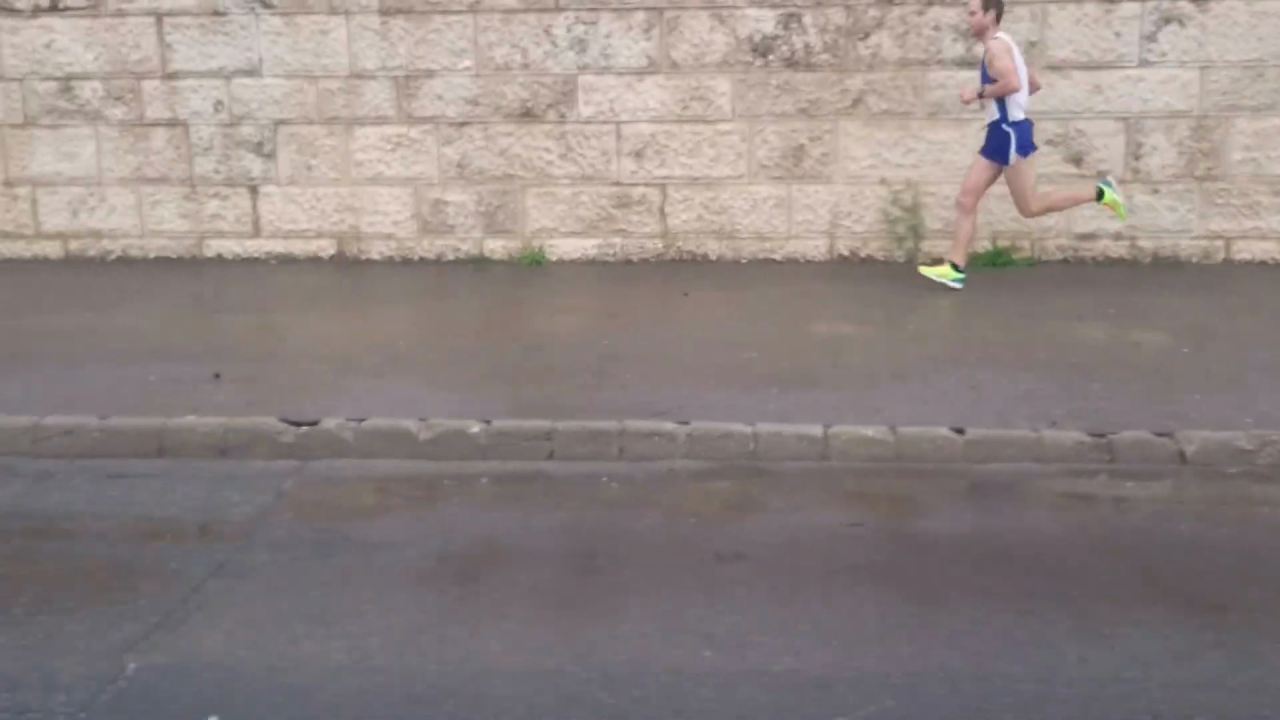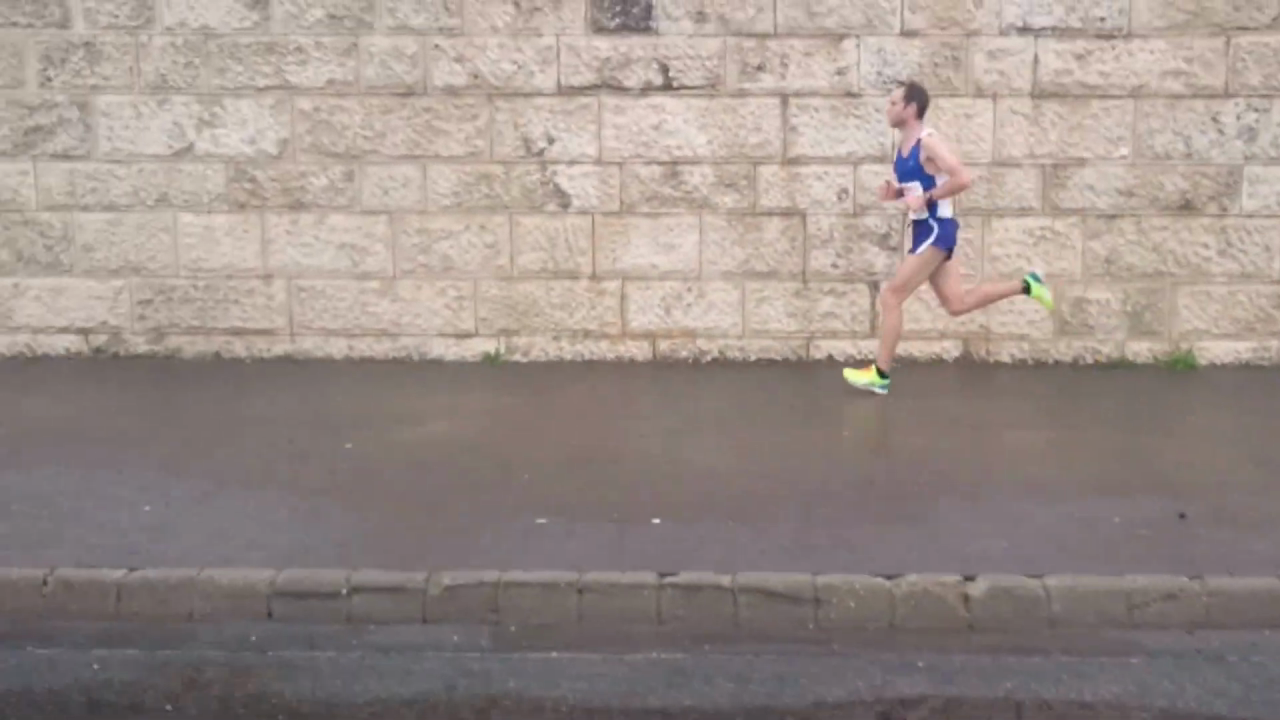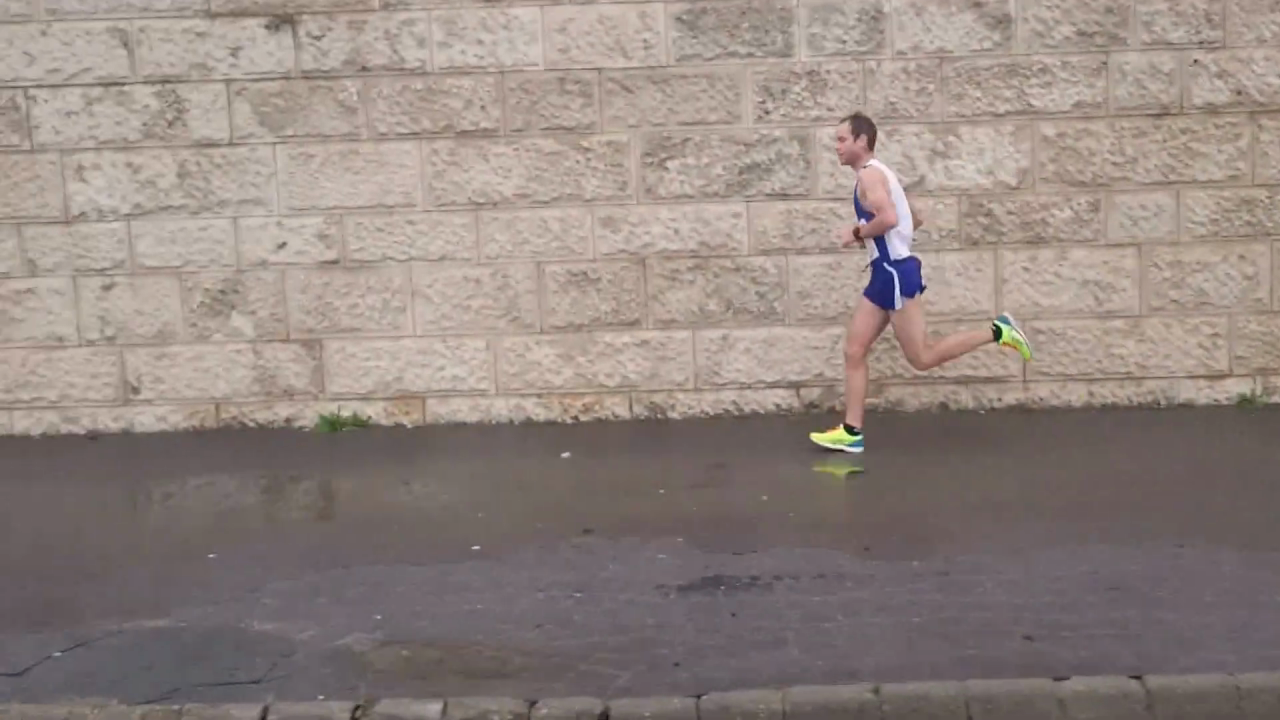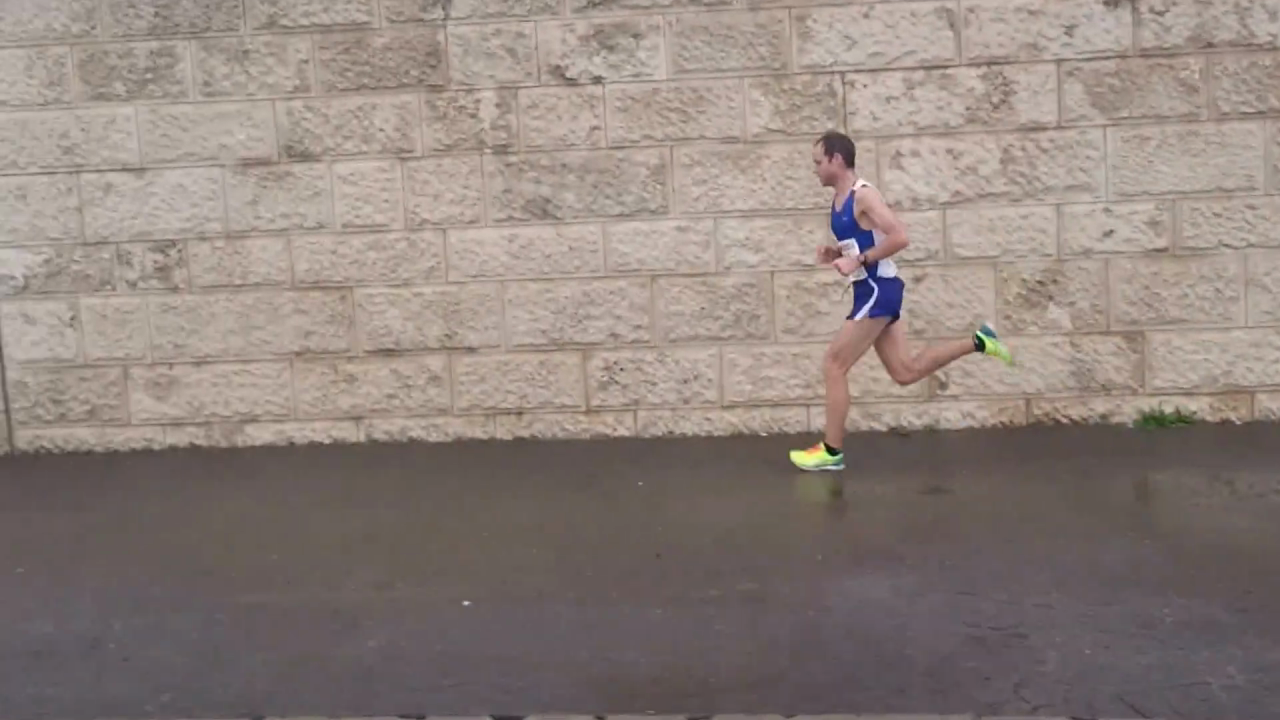
dt=1s
person 1, frame 1
left shoulder: (995, 46)
right shoulder: (1003, 48)
left elbow: (1010, 83)
right elbow: (1029, 86)
left wrist: (978, 94)
left hip: (1010, 134)
right hip: (1003, 134)
left knee: (1030, 208)
right knee: (965, 200)
left ankle: (1100, 193)
right ankle: (955, 268)
person 1, frame 2
left shoulder: (928, 142)
right shoulder: (902, 146)
left elbow: (963, 178)
left wrist: (923, 199)
right wrist: (892, 192)
left hip: (937, 230)
right hip: (924, 232)
left knee: (890, 295)
right knee: (956, 305)
left ankle: (880, 373)
right ankle: (1026, 285)
person 1, frame 3
left shoulder: (869, 175)
right shoulder: (876, 176)
left elbow: (890, 219)
right elbow: (904, 220)
left wrist: (856, 233)
right wrist: (865, 238)
left hip: (897, 274)
right hip: (886, 273)
left knee: (922, 357)
right knee: (853, 353)
left ankle: (997, 332)
right ankle: (850, 432)
person 1, frame 4
left shoulder: (863, 196)
right shoulder: (839, 197)
left elbow: (900, 237)
left wrist: (859, 262)
right wrist: (832, 253)
left hip: (878, 291)
right hip: (869, 292)
left knee: (832, 367)
right knee: (904, 373)
left ankle: (830, 451)
right ankle: (978, 341)
